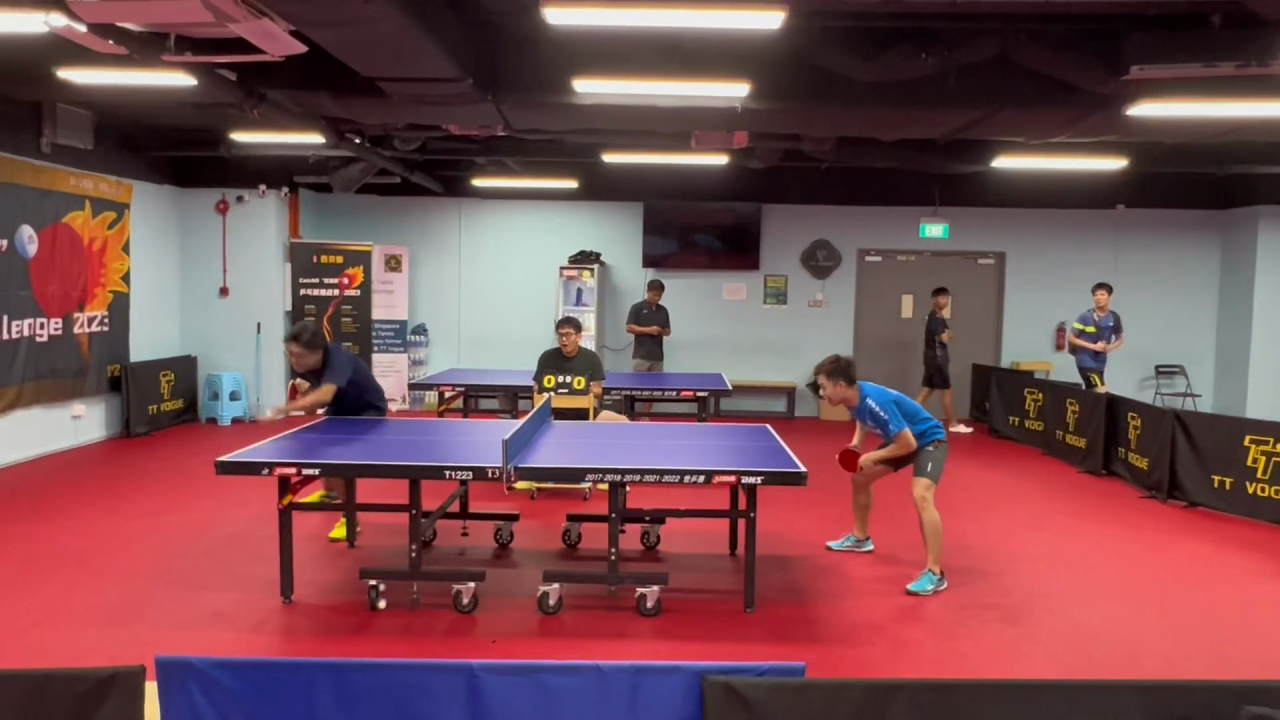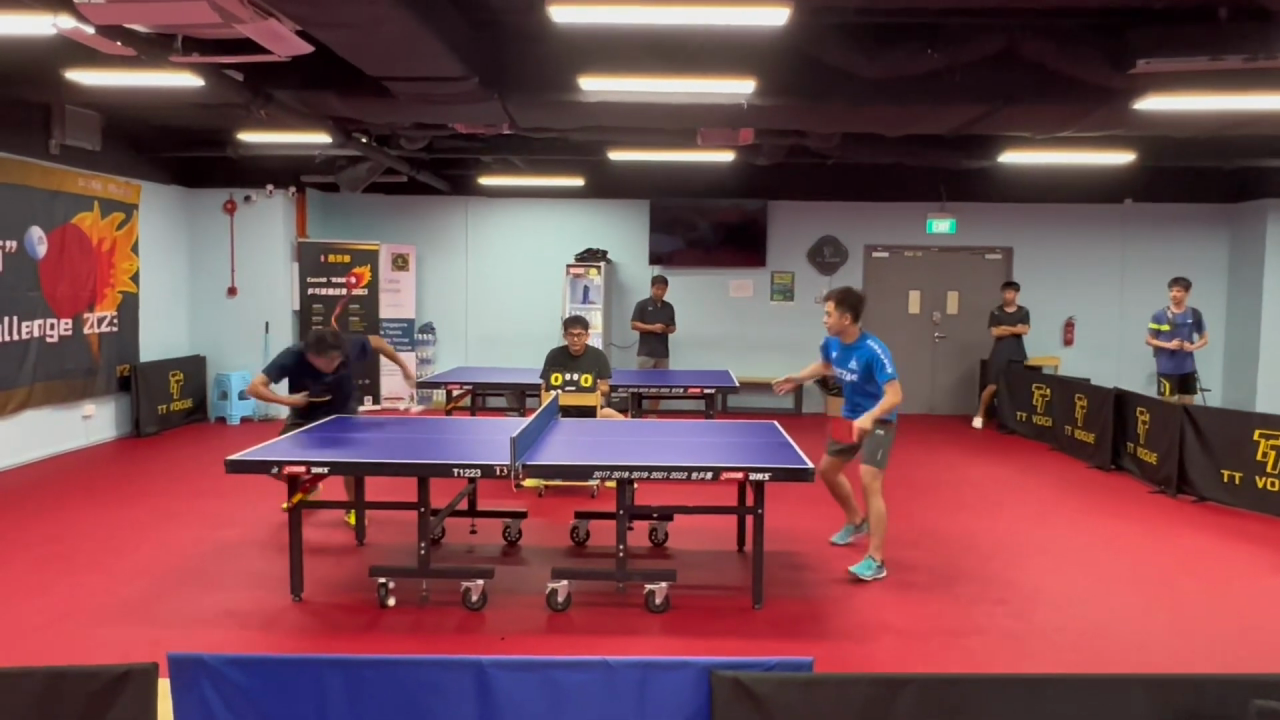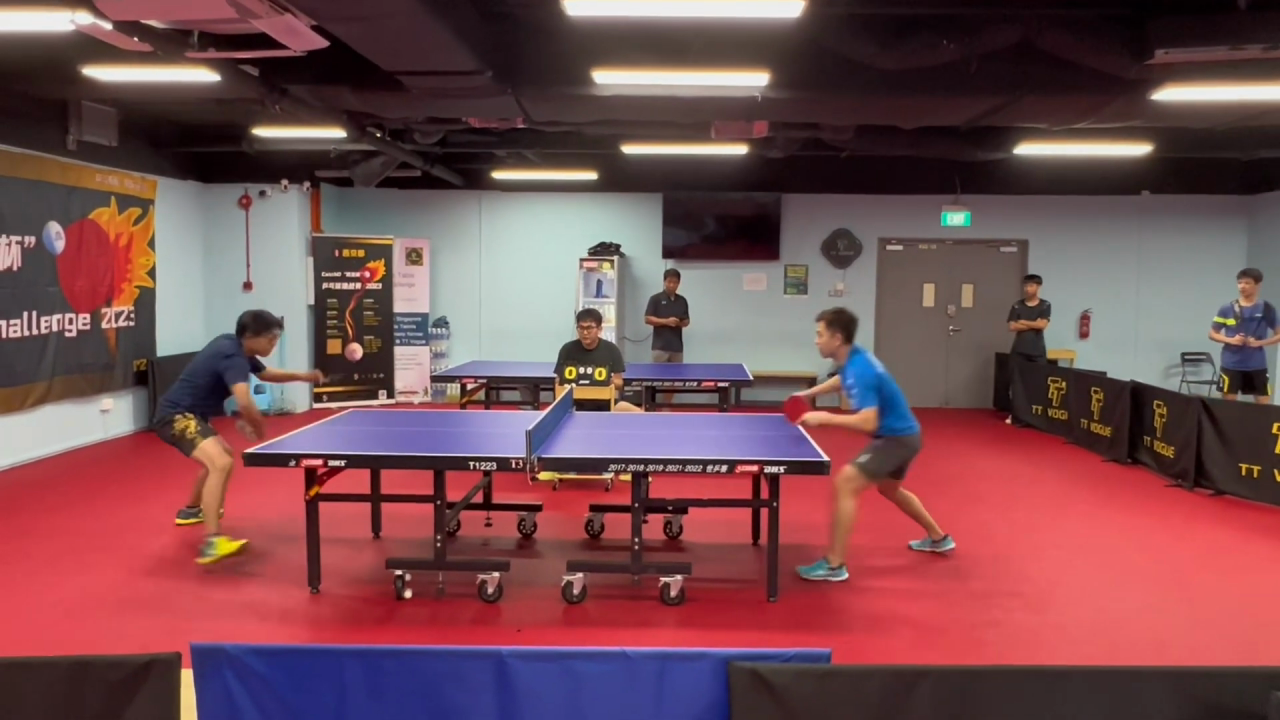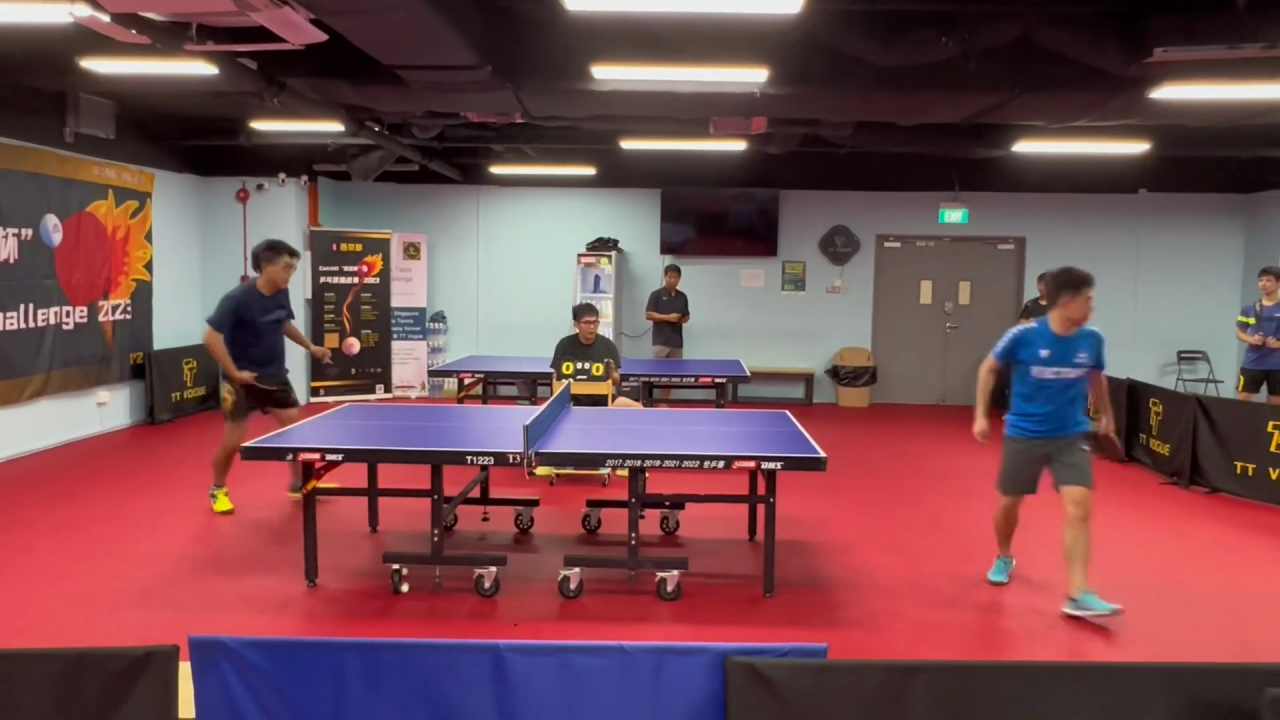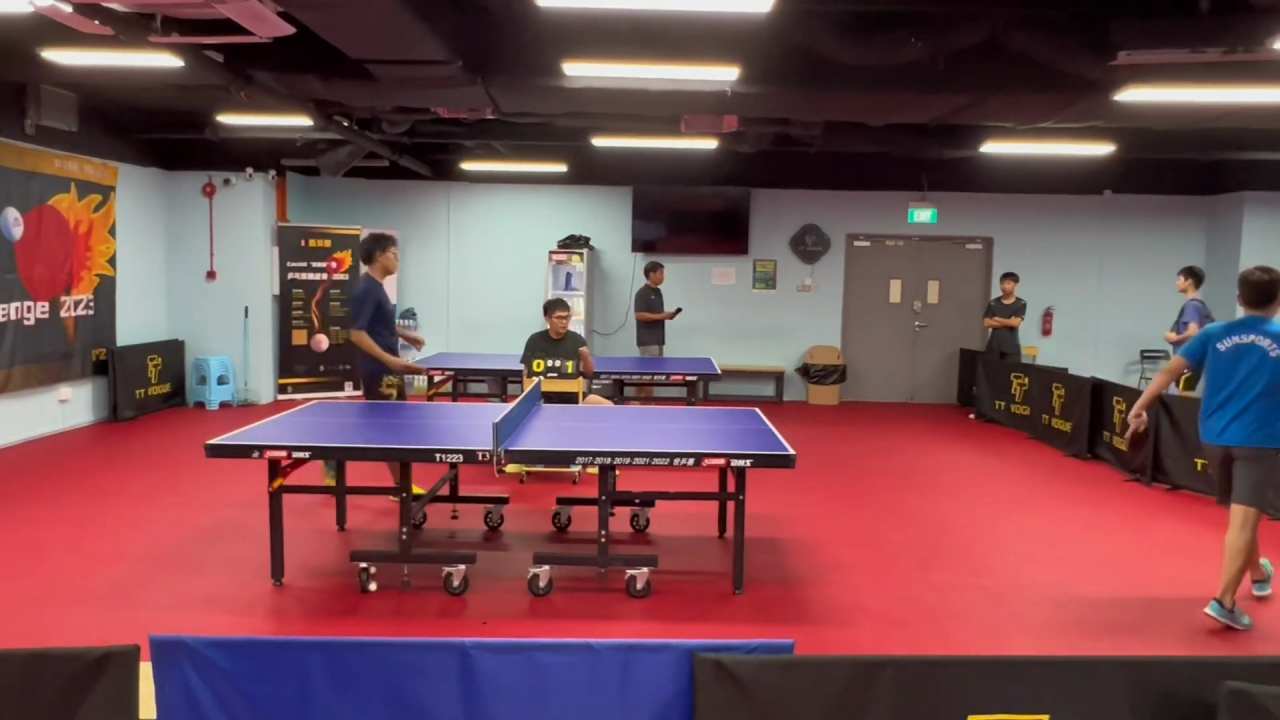
dt=1s
person 1, frame 1
left shoulder: (877, 403)
right shoulder: (854, 395)
left elbow: (908, 445)
right elbow: (863, 420)
left wrist: (872, 457)
right wrist: (855, 443)
left hip: (929, 441)
right hip: (903, 438)
left knee: (921, 496)
right knee: (860, 477)
left ankle: (935, 573)
right ankle: (860, 538)
person 1, frame 2
left shoulder: (875, 351)
right shoulder: (832, 343)
left elbow: (895, 396)
right elbow: (823, 366)
left wrist: (870, 417)
right wrist: (797, 380)
left hip: (877, 422)
right hip: (851, 419)
left knee: (869, 483)
right knee: (827, 470)
left ankle: (875, 559)
right ankle: (856, 522)
person 1, frame 3
left shoulder: (859, 371)
right shoulder: (854, 357)
left elbow: (868, 423)
right elbow: (841, 380)
left wrist: (823, 417)
right wrist: (808, 393)
left hip: (896, 438)
right hip: (905, 434)
left knee: (844, 484)
right knee: (888, 488)
left ankle: (834, 564)
right ankle: (938, 537)
person 1, frame 4
left shoulder: (1092, 340)
right shoulder: (1024, 335)
right elbow: (989, 369)
left wrist: (1104, 414)
right wrist: (980, 414)
left hip: (1071, 438)
right hip: (1024, 436)
left knee: (1079, 509)
right knee: (1009, 505)
left ankle: (1078, 595)
right ankle: (1004, 556)
person 1, frame 5
left shoulder: (1212, 335)
left elbow: (1170, 371)
left wrist: (1139, 408)
left hip: (1215, 438)
left knee: (1236, 512)
right knee: (1244, 520)
right ankle: (1224, 601)
person 2, frame 1
left shoulder: (337, 359)
right shoulder: (301, 365)
left elbow: (325, 395)
right elbow: (311, 406)
left wrist: (287, 409)
right wrist: (304, 392)
left hip: (369, 411)
right hip: (341, 409)
right ankle: (330, 492)
person 2, frame 2
left shoulder: (349, 347)
right shoulder: (292, 357)
left elbow: (376, 342)
right elbow: (254, 388)
left wrist: (404, 367)
right wrist: (286, 400)
left hip: (340, 411)
right hip: (303, 414)
left ankle: (353, 508)
person 2, frame 3
left shoulder: (235, 347)
right shoulder: (235, 358)
left elbow: (265, 373)
right elbow: (244, 402)
left wrist: (302, 377)
right wrist: (260, 428)
left hip: (185, 414)
right hip: (176, 416)
left knee: (224, 454)
right knee: (221, 464)
left ankle: (190, 509)
right ankle: (212, 544)
person 2, frame 4
left shoulder: (281, 294)
right shoulder: (239, 298)
right elbow: (212, 336)
left wrist: (310, 347)
right wrist: (233, 372)
left hip: (274, 375)
right hip: (244, 378)
left knee: (295, 427)
right knee: (233, 441)
left ankle: (300, 483)
right ankle: (218, 489)
person 2, frame 5
left shoulder: (374, 286)
right shoulder: (367, 289)
right elbow: (357, 334)
left wrist: (406, 335)
right wrist: (388, 359)
left hip: (380, 369)
right hip: (381, 370)
left ankle: (335, 461)
